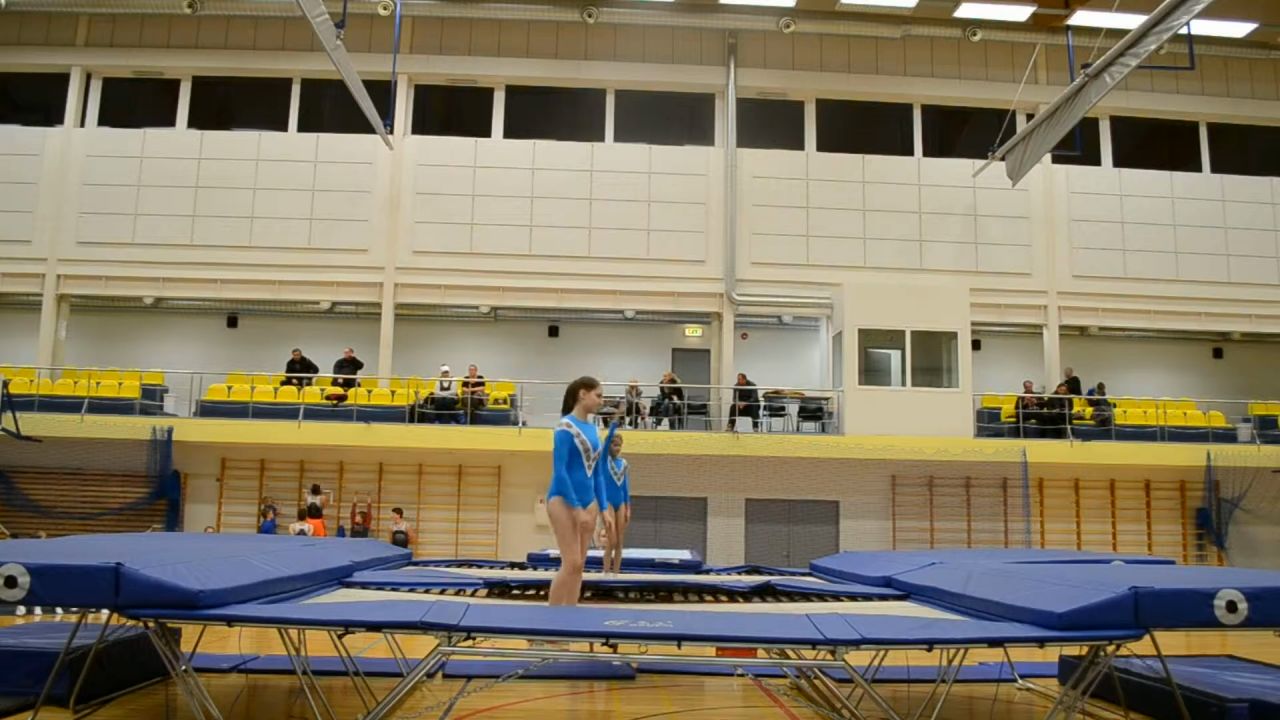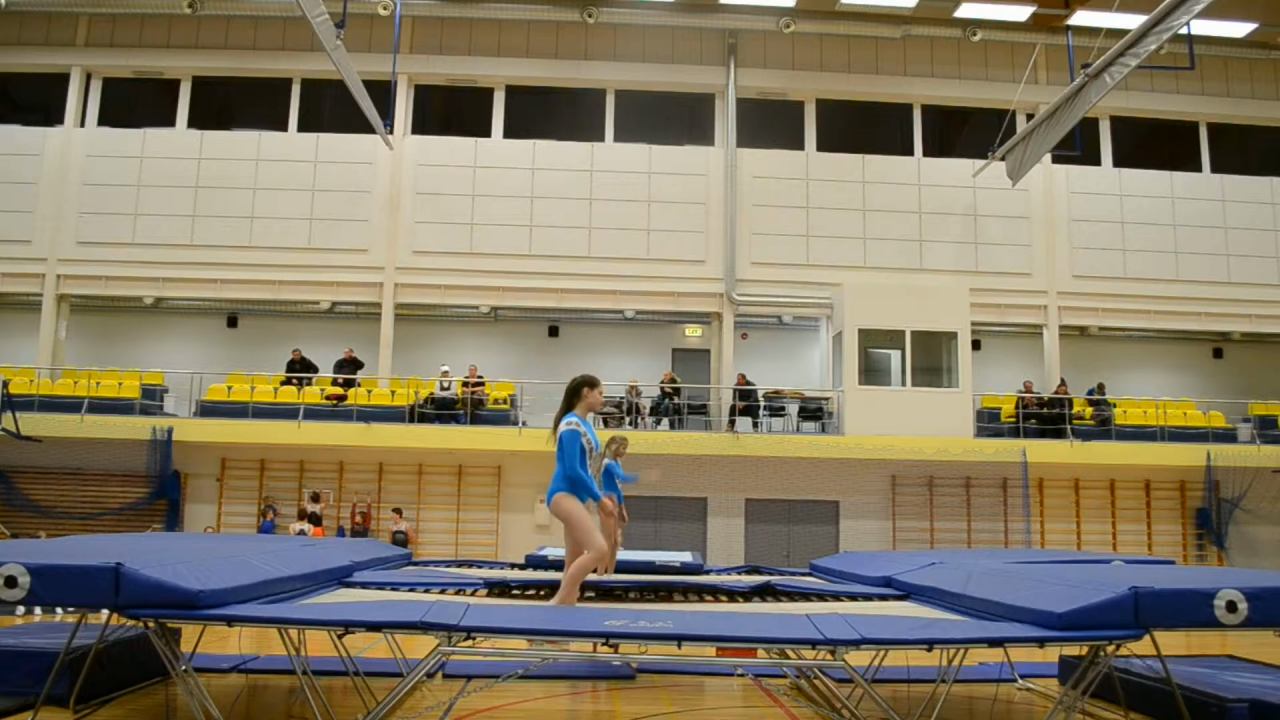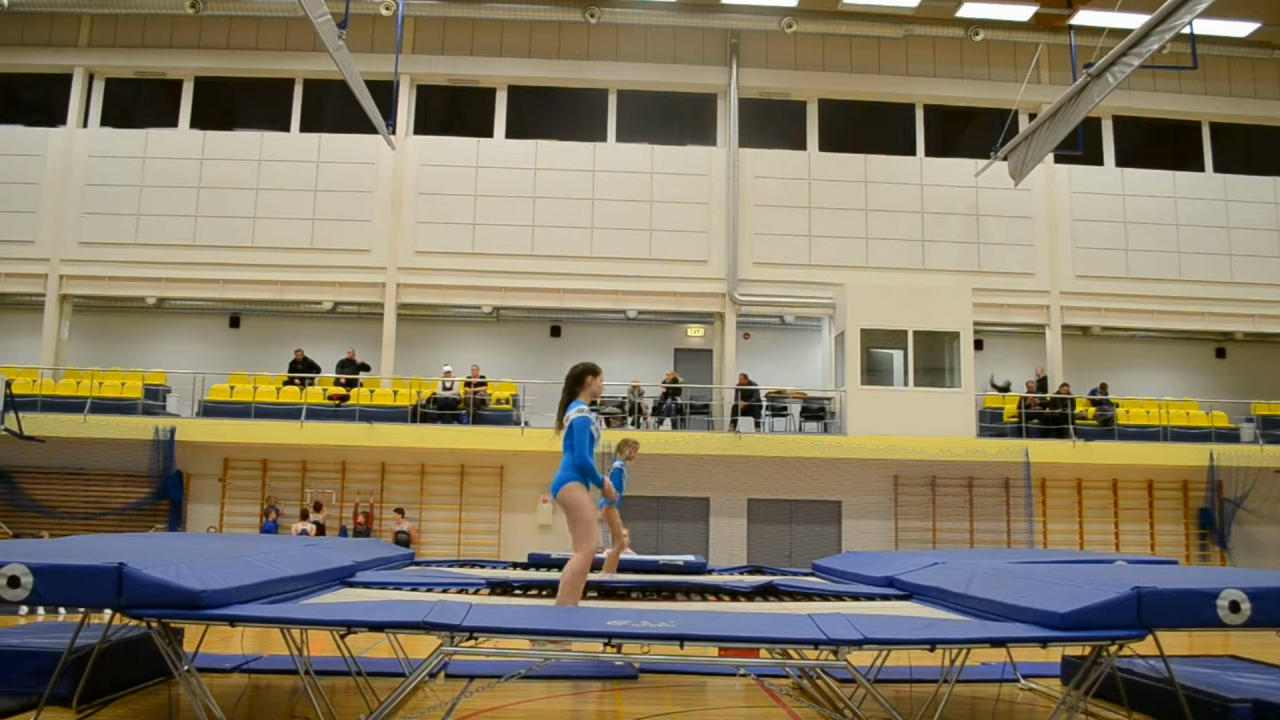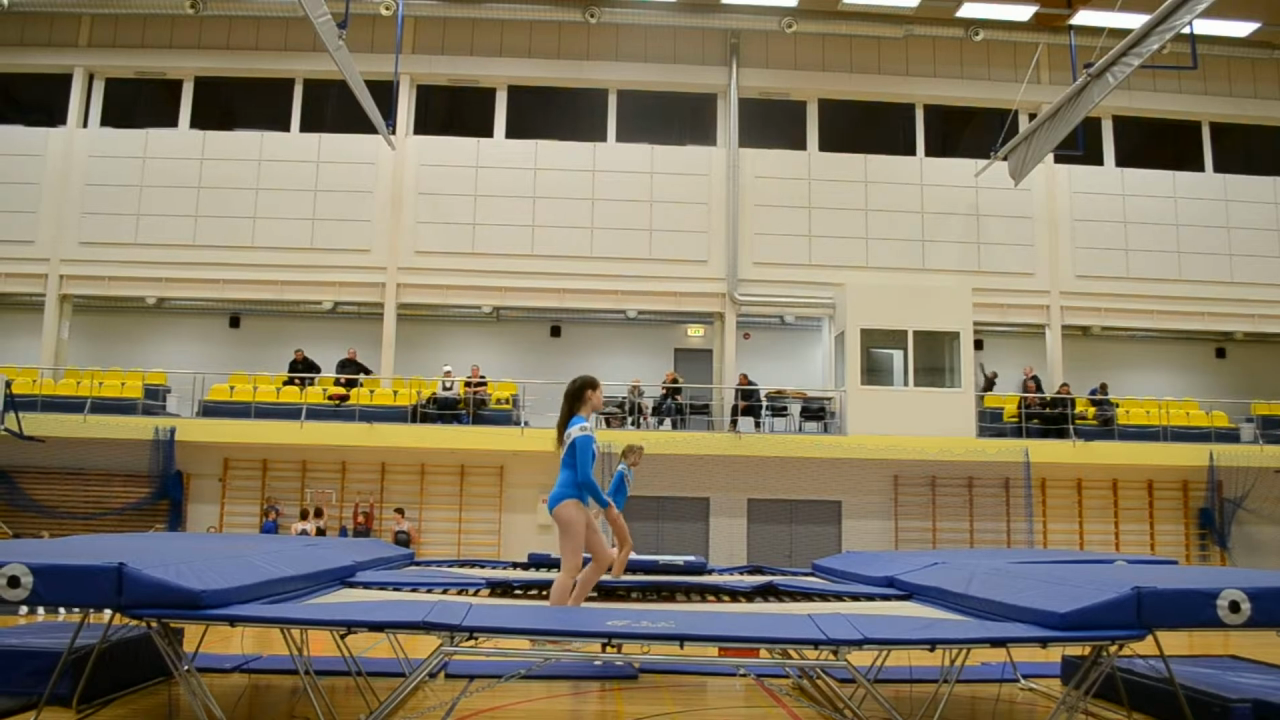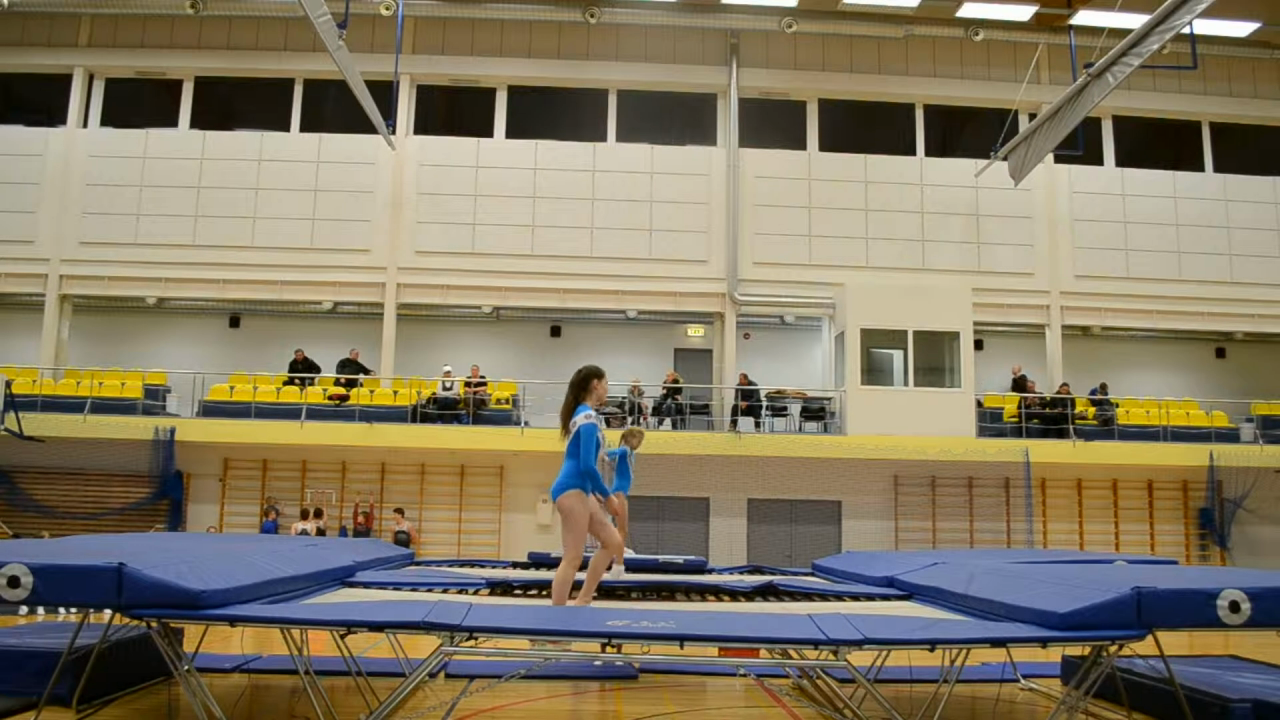
dt=0.3s
person 1, frame 1
left shoulder: (594, 431)
right shoulder: (565, 426)
right elbow: (559, 471)
left wrist: (604, 509)
right wrist: (576, 508)
left hip: (588, 501)
right hip: (563, 498)
left knee: (578, 565)
right knee: (571, 563)
person 1, frame 2
left shoulder: (586, 425)
right shoulder: (571, 424)
right elbow: (572, 470)
left wrist: (598, 494)
right wrist: (599, 499)
left hip: (577, 496)
right hip: (563, 494)
left knee: (574, 563)
right knee: (599, 550)
right ankle: (559, 600)
person 1, frame 3
left shoulder: (579, 411)
right shoulder: (581, 412)
right elbow: (582, 458)
left wrist: (600, 480)
right wrist: (601, 483)
left hip: (574, 485)
right hip: (571, 484)
left knee: (583, 552)
right knee: (586, 550)
right ankle: (559, 609)
person 1, frame 4
left shoulder: (576, 425)
right shoulder: (583, 428)
right elbow: (584, 477)
left wrist: (602, 501)
right wrist: (607, 505)
left hip: (574, 501)
right hip: (568, 501)
left knee: (604, 558)
right knee: (571, 567)
left ankle: (571, 609)
person 1, frame 5
left shoulder: (581, 414)
right shoulder: (588, 417)
right elbow: (587, 466)
left wrist: (596, 493)
right wrist: (607, 496)
left hip: (578, 491)
right hip: (571, 490)
left knee: (613, 542)
right knee: (572, 559)
left ankle: (582, 602)
